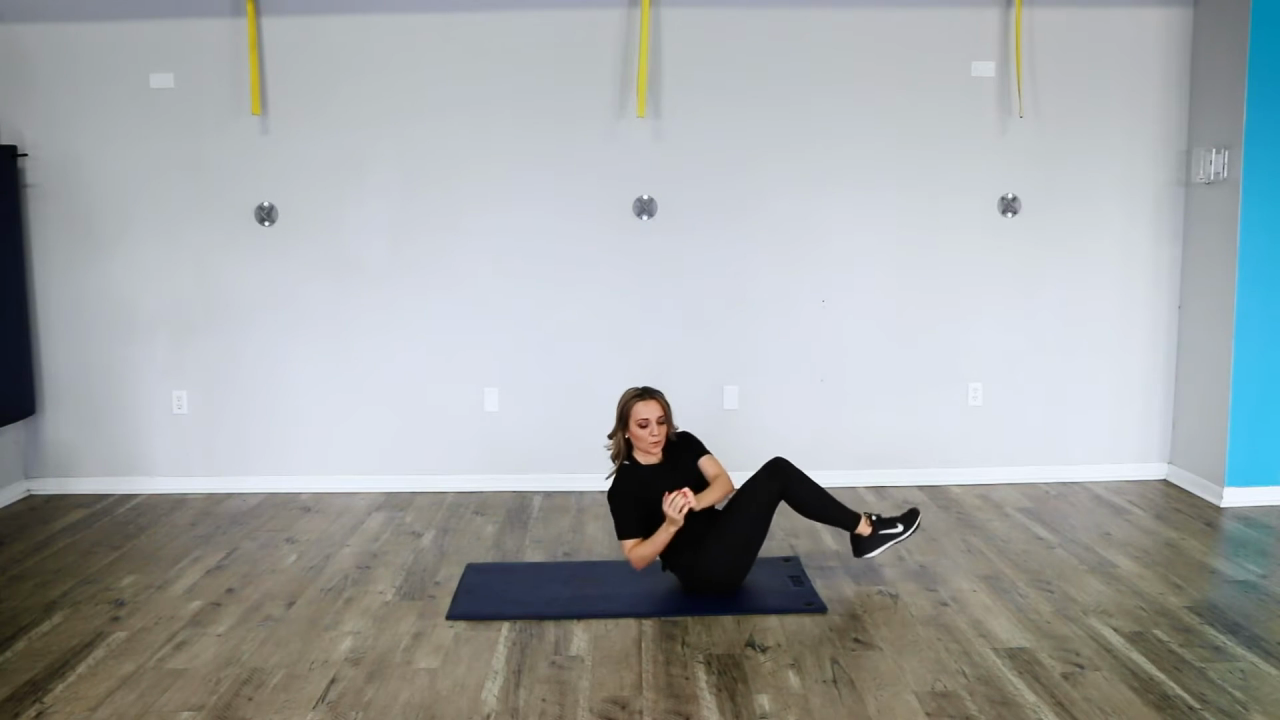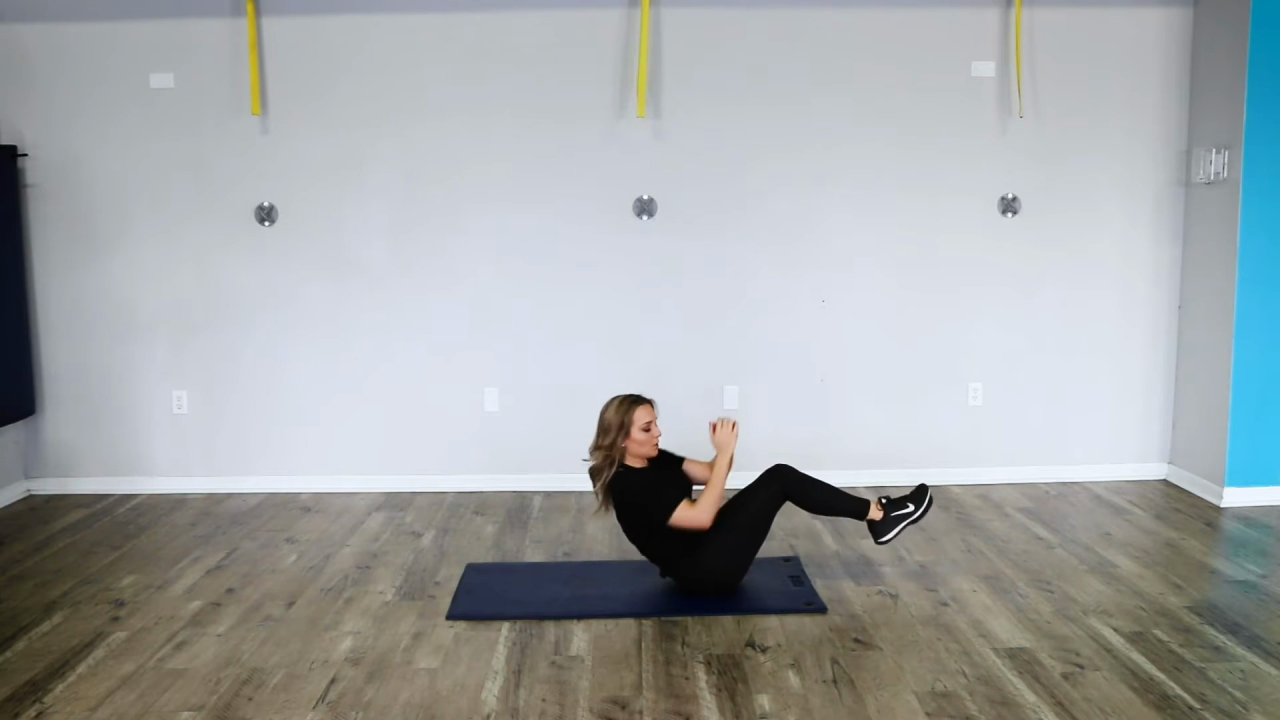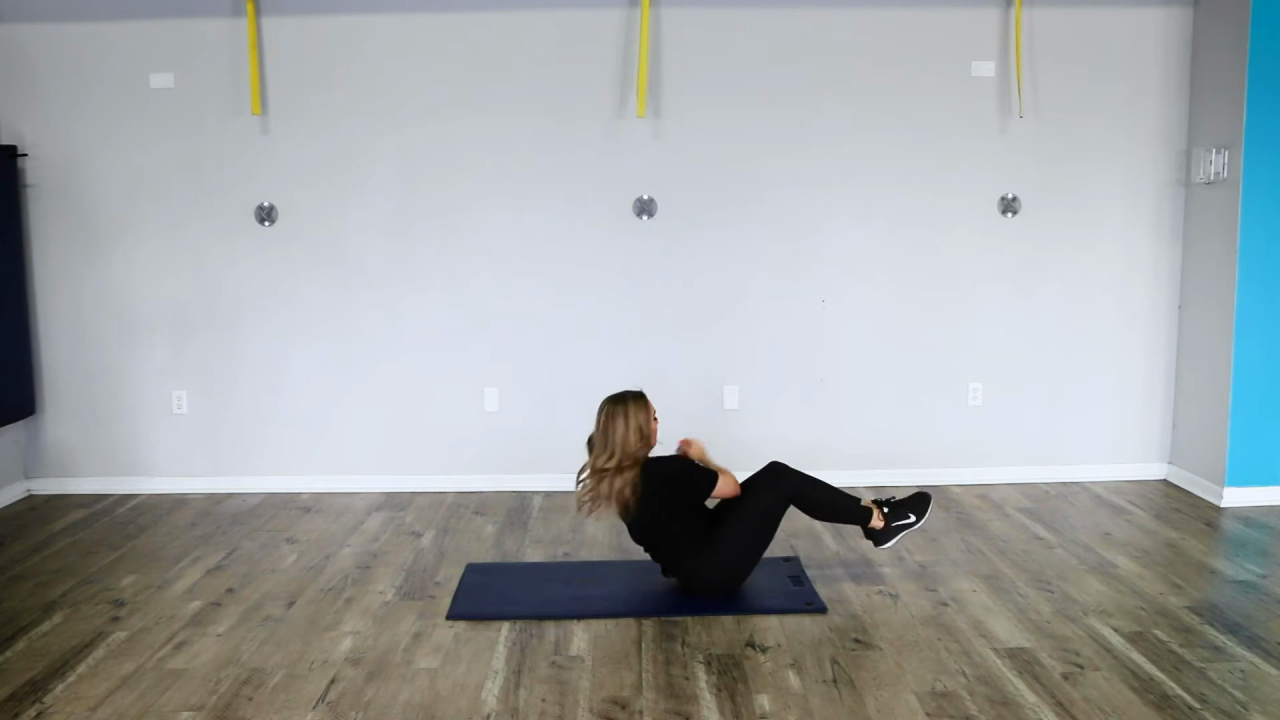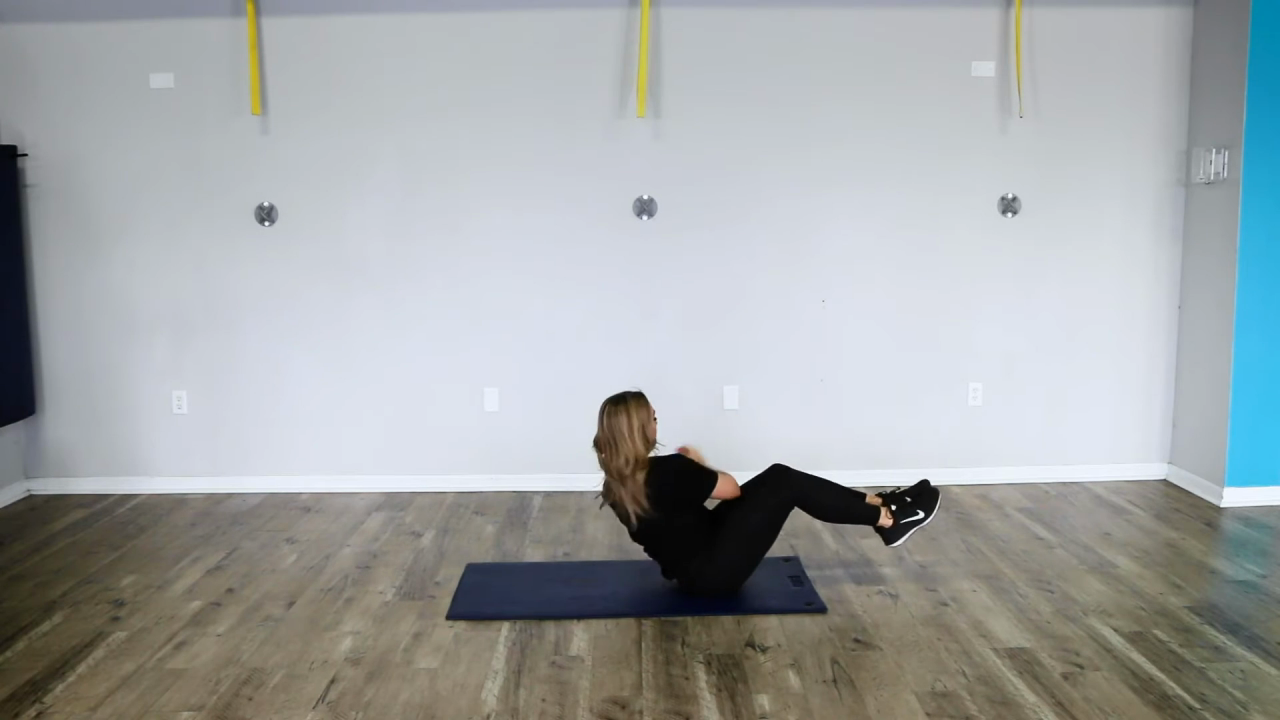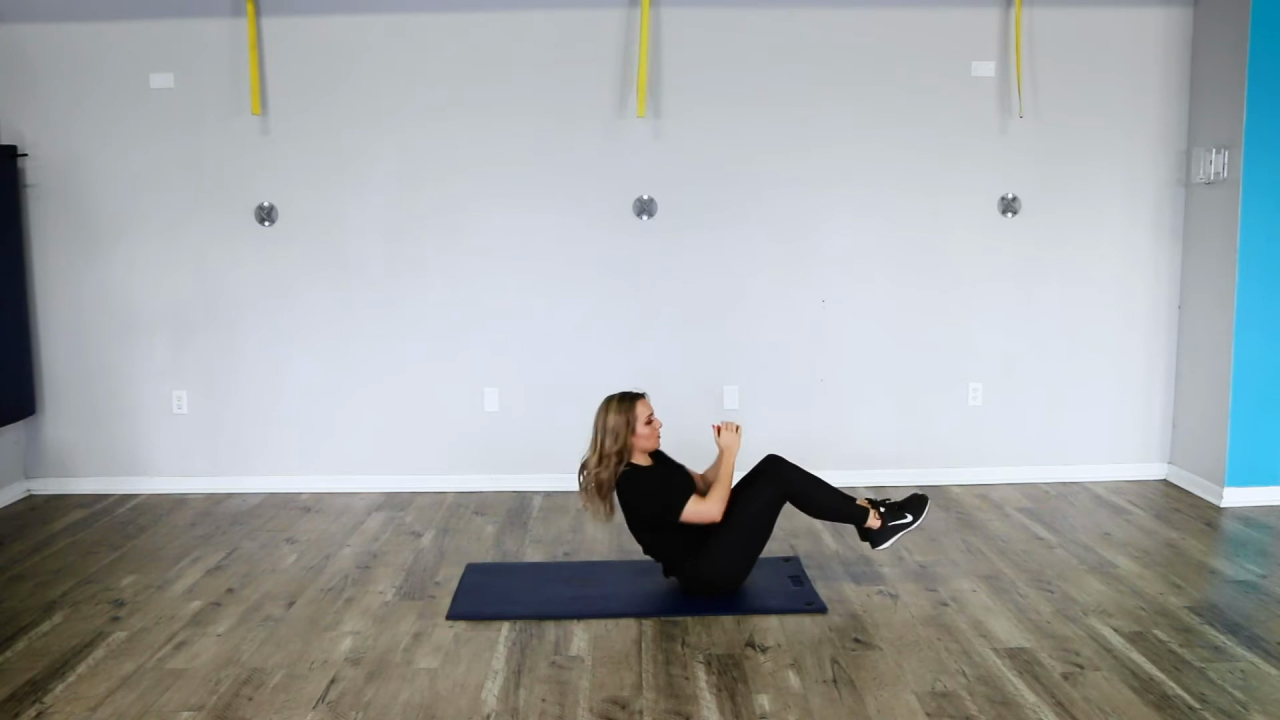
dt=0.3s
person 1, frame 1
left shoulder: (682, 443)
right shoulder: (626, 487)
left elbow: (723, 482)
right elbow: (637, 558)
left wrist: (697, 501)
right wrist: (673, 522)
left hip: (716, 541)
right hip: (704, 569)
left knee: (778, 468)
right knee: (776, 477)
left ankle: (866, 530)
right ankle: (865, 532)
person 1, frame 2
left shoulder: (654, 458)
right shoulder: (628, 488)
left elbow: (711, 475)
right elbow: (703, 517)
left wrist: (724, 450)
right wrist: (724, 453)
left hip: (707, 546)
right hip: (702, 570)
left knee: (781, 474)
right knee: (778, 481)
left ankle: (877, 515)
right ankle: (878, 516)
person 1, frame 3
left shoulder: (612, 481)
right shoulder: (670, 471)
right elbow: (733, 488)
right wrist: (702, 461)
left hip: (701, 546)
right hip: (709, 569)
left knee: (775, 472)
right knee: (785, 484)
left ankle: (871, 509)
right ankle: (879, 523)
person 1, frame 4
left shoulder: (615, 485)
right shoulder: (671, 470)
right elbow: (731, 489)
right wrist: (700, 466)
left hip: (701, 549)
right hip: (711, 571)
left knee: (779, 475)
right knee: (790, 488)
left ankle: (878, 503)
right ankle: (887, 520)
person 1, frame 5
left shoulder: (653, 459)
right shoulder: (637, 487)
left elbow: (703, 486)
right elbow: (712, 511)
left wrist: (723, 454)
right wrist: (728, 457)
left hip: (710, 546)
right hip: (709, 570)
left knee: (773, 466)
right knee: (780, 479)
left ankle: (867, 510)
right ankle: (876, 523)
